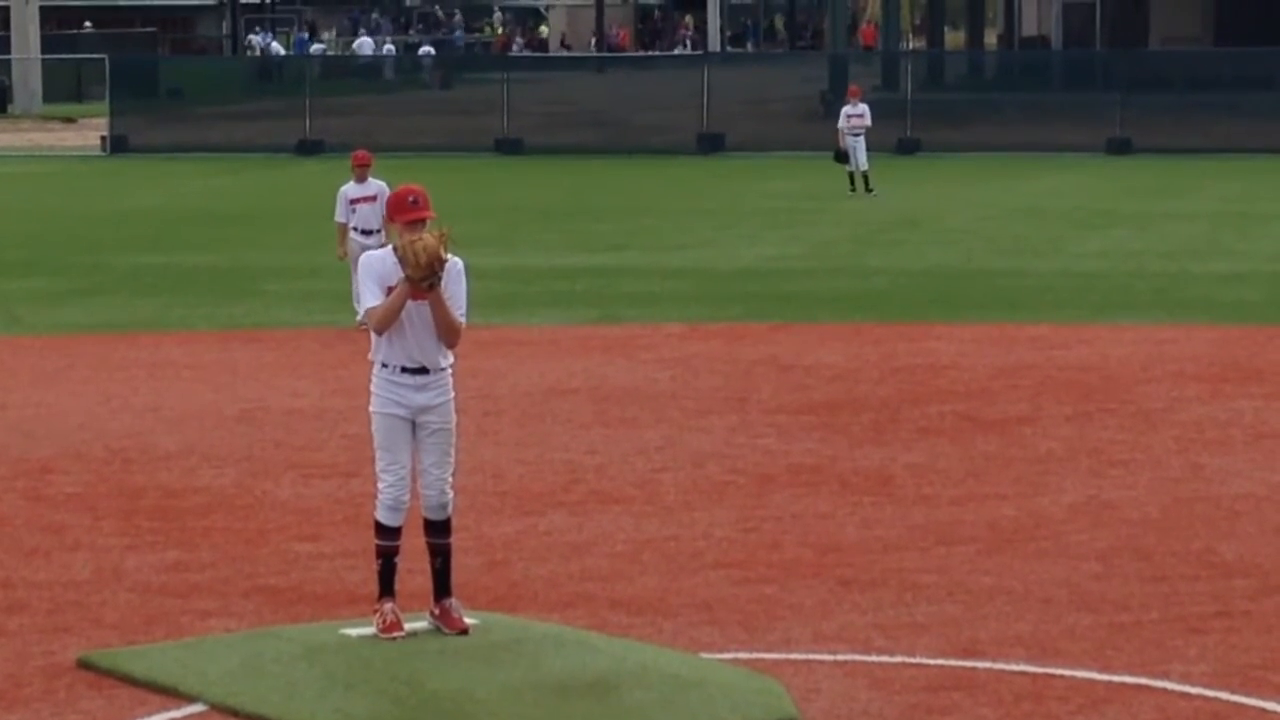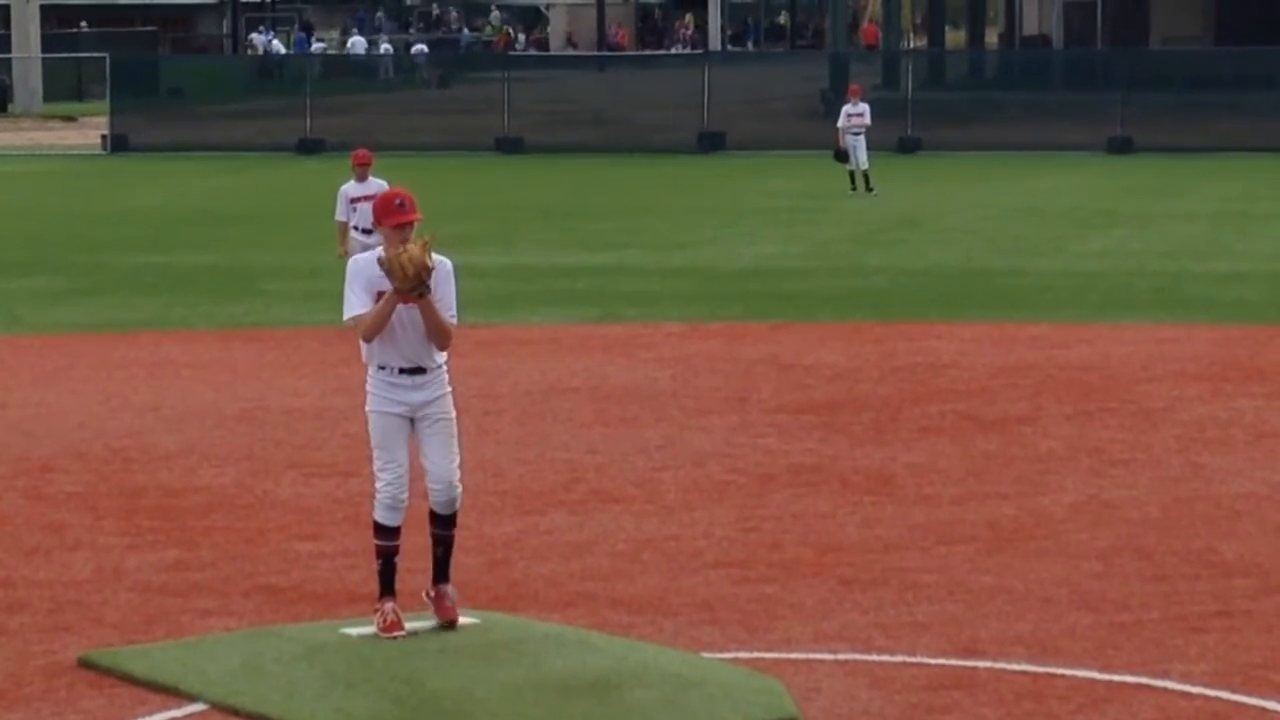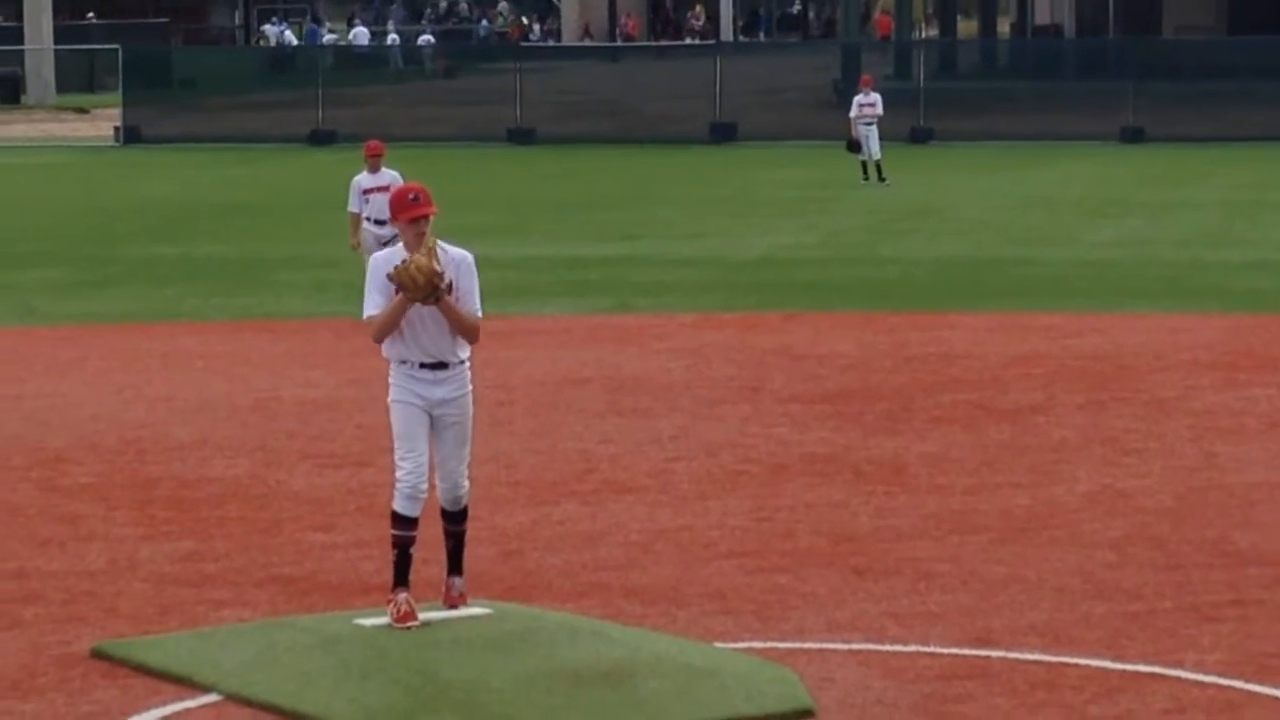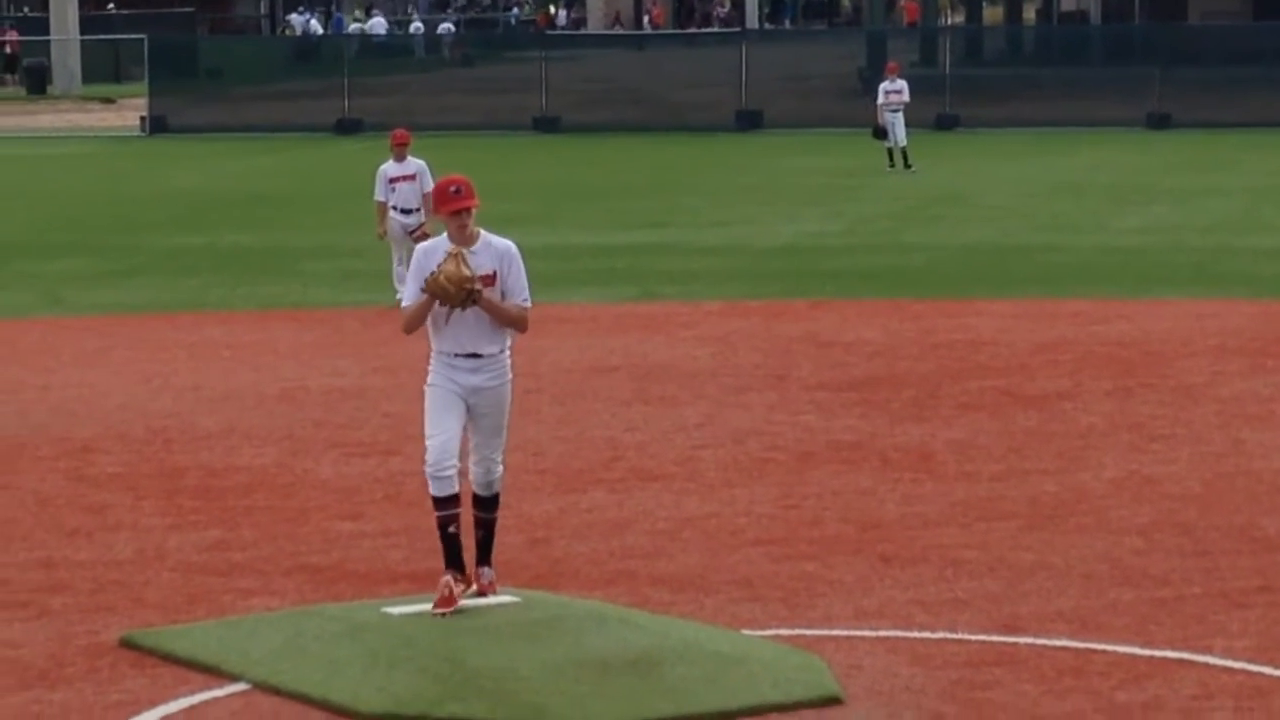
dt=0.3s
person 1, frame 1
left shoulder: (450, 267)
right shoulder: (373, 264)
left elbow: (454, 338)
right elbow: (377, 323)
left wrist: (432, 288)
right wrist: (409, 280)
left hip: (436, 389)
right hip: (391, 388)
left knee: (438, 492)
right knee: (393, 492)
left ankle: (443, 600)
right ankle: (386, 599)
person 1, frame 2
left shoulder: (440, 266)
right shoulder: (361, 268)
left elbow: (446, 340)
right elbow: (365, 331)
left wrist: (423, 294)
right wrist: (398, 289)
left hip: (433, 387)
right hip: (386, 389)
left knee: (446, 484)
right knee: (391, 492)
left ankle: (441, 584)
right ankle: (387, 599)
person 1, frame 3
left shoulder: (460, 261)
right shoulder: (382, 264)
left elbow: (474, 332)
right elbow: (376, 333)
left wrist: (440, 298)
right wrist: (405, 295)
left hip: (454, 382)
right hip: (407, 383)
left knee: (453, 484)
right knee: (410, 481)
left ankle: (454, 574)
right ankle: (400, 588)
person 1, frame 4
left shoulder: (504, 251)
right shoulder: (426, 254)
left elbow: (523, 321)
right elbow: (407, 324)
left wrist: (482, 298)
right wrist: (433, 294)
left hip: (492, 372)
right hip: (445, 372)
left knee: (487, 469)
right knee: (439, 462)
left ankle: (483, 565)
right ankle: (454, 571)
